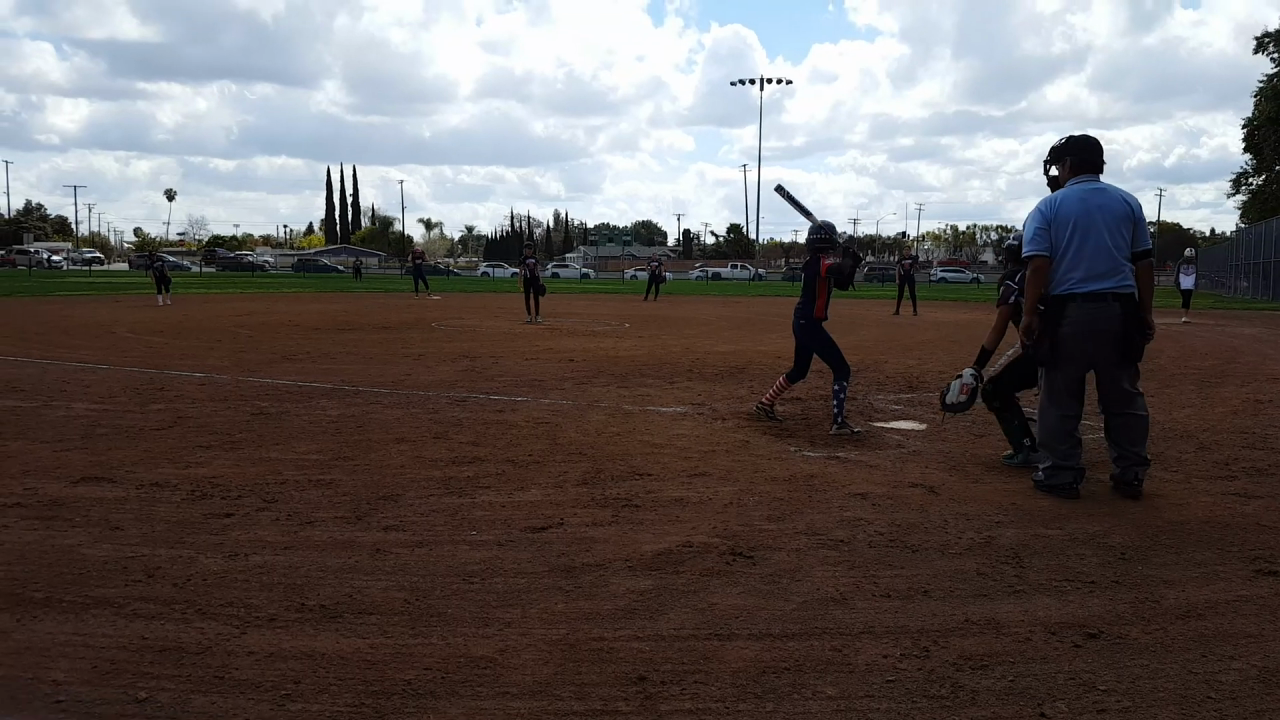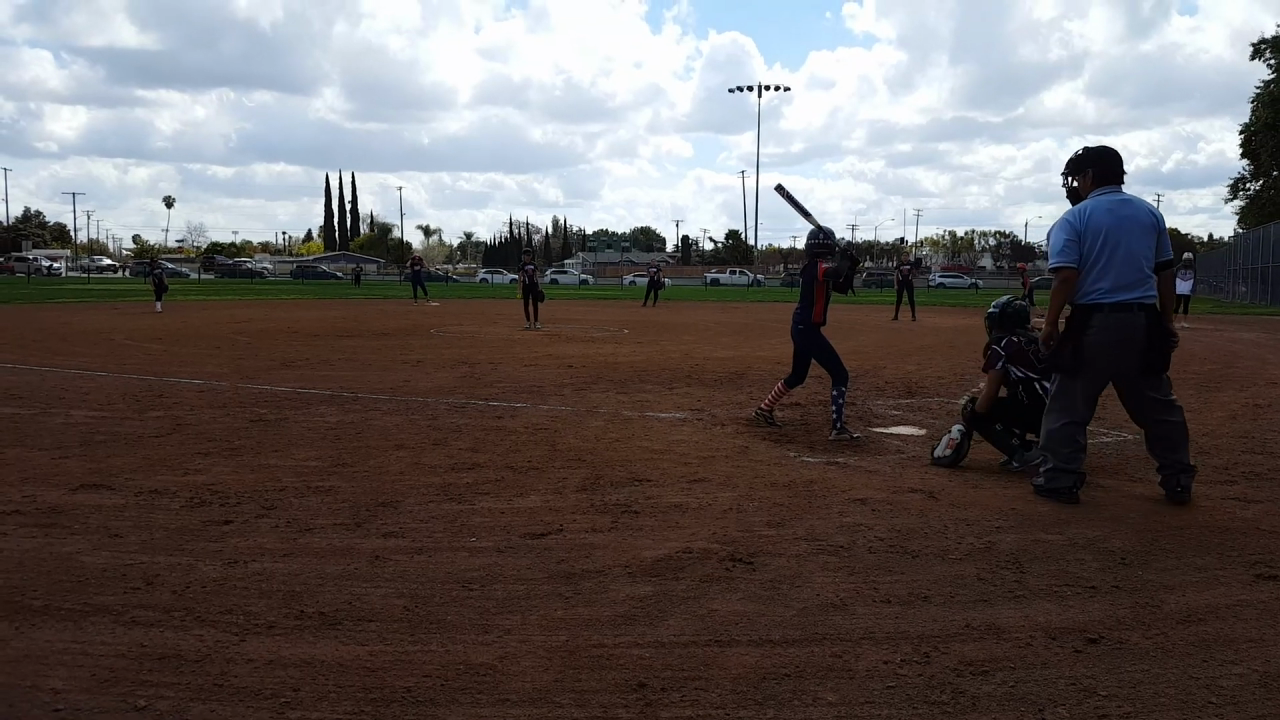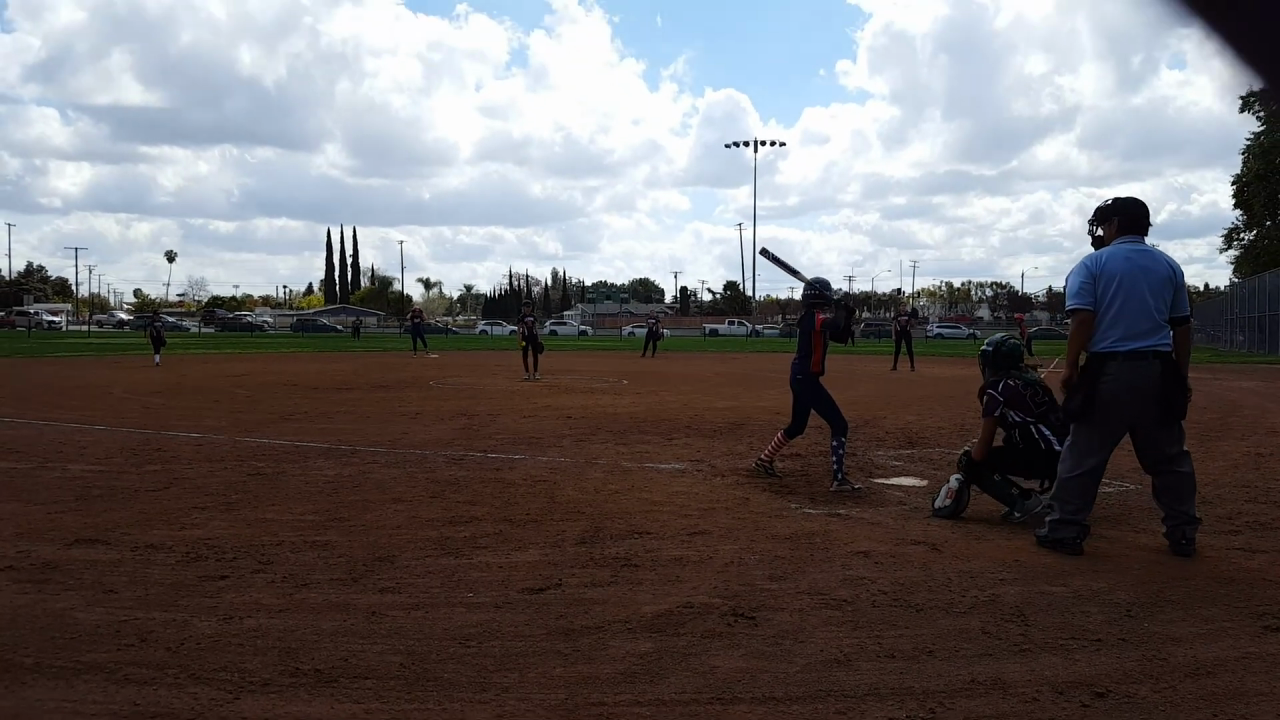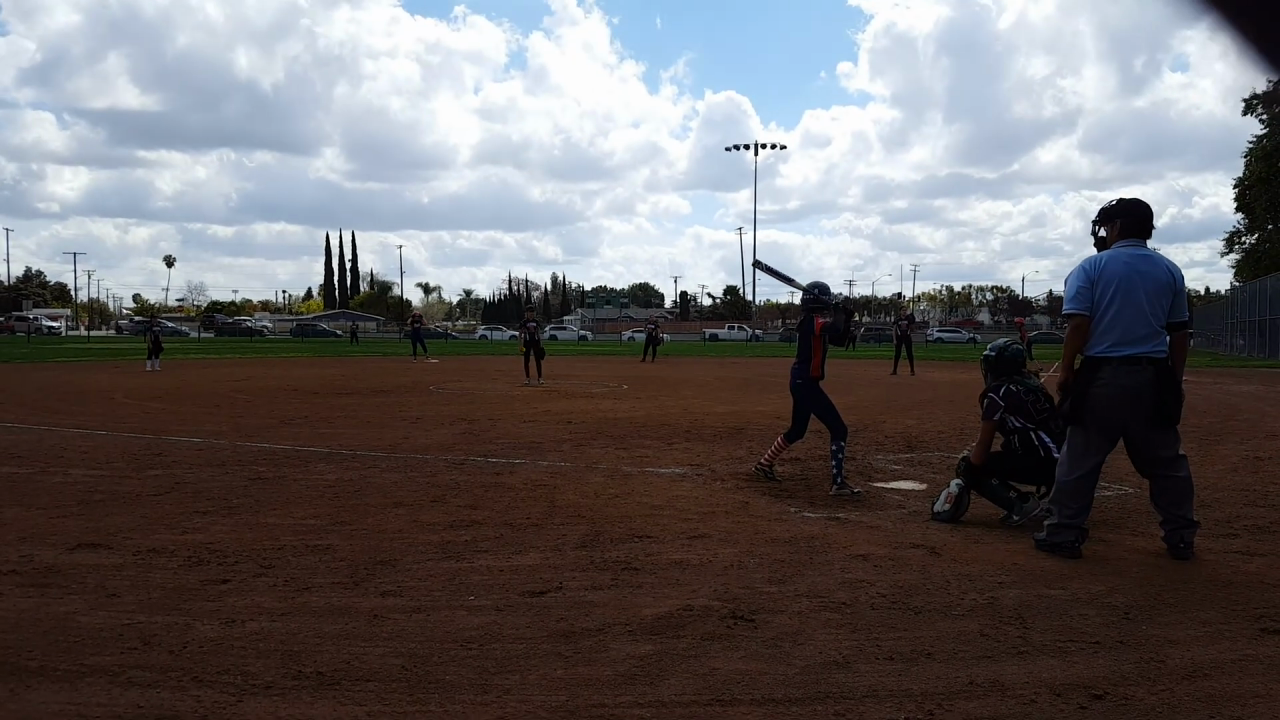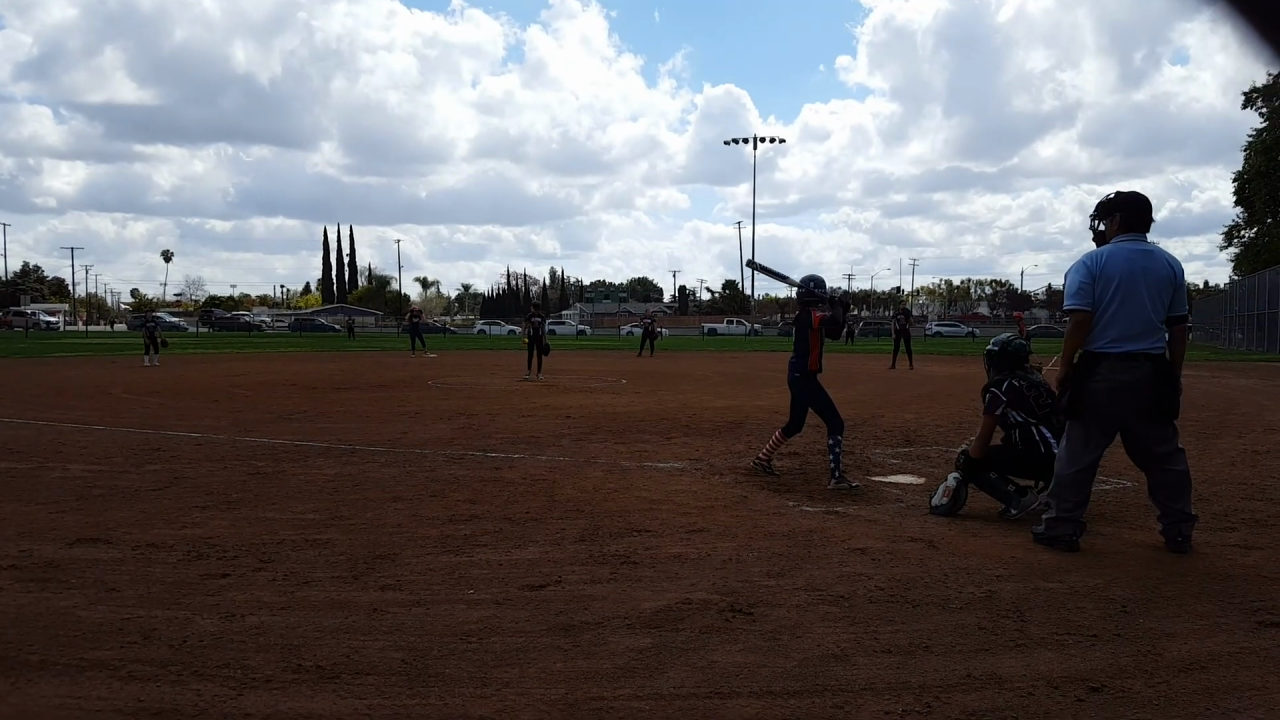
dt=0.4s
person 1, frame 1
left shoulder: (1049, 206)
right shoulder: (1128, 202)
left elbow: (1039, 266)
right elbow: (1143, 263)
left wrist: (1030, 313)
right wrist: (1145, 312)
left hip: (1068, 313)
right hip: (1119, 312)
left knee: (1061, 399)
right knee: (1125, 397)
left ankle: (1060, 475)
right ankle: (1131, 473)
person 1, frame 2
left shoulder: (1075, 218)
right shoulder: (1151, 214)
left elbow: (1067, 277)
right elbow: (1165, 273)
left wrist: (1051, 324)
right wrist: (1167, 321)
left hip: (1094, 323)
right hip: (1142, 322)
left knee: (1068, 405)
right knee: (1157, 406)
left ankle: (1060, 478)
right ankle: (1178, 480)
person 1, frame 3
left shoulder: (1093, 264)
right shoulder: (1170, 266)
left elbow: (1083, 320)
right elbow: (1182, 327)
left wrist: (1070, 367)
right wrist: (1182, 376)
left hip: (1108, 372)
right hip: (1159, 372)
left knee: (1083, 454)
right knee: (1169, 456)
left ankle: (1065, 529)
right ankle: (1183, 532)
person 1, frame 4
left shoulder: (1091, 267)
right shoulder: (1170, 271)
left elbow: (1079, 325)
right elbow: (1179, 333)
left wrist: (1066, 370)
right wrist: (1175, 380)
left hip: (1102, 376)
right hip: (1153, 377)
left knee: (1080, 458)
right knee: (1165, 460)
left ankle: (1064, 534)
right ankle: (1181, 537)
person 1, frame 5
left shoulder: (1092, 262)
right shoulder: (1170, 265)
left elbow: (1080, 320)
right elbow: (1178, 327)
left wrist: (1065, 367)
right wrist: (1173, 374)
left hip: (1100, 372)
right hip: (1151, 373)
left knee: (1078, 452)
right knee: (1163, 454)
left ankle: (1062, 527)
right ankle: (1179, 531)
person 2, frame 1
left shoulder: (816, 263)
right shoulder: (819, 262)
left elbow: (843, 284)
right elbow: (840, 271)
left wrist: (853, 264)
right wrist: (847, 257)
left hip: (804, 323)
right hip: (810, 324)
left knee: (799, 371)
right knee: (842, 369)
left ankle: (765, 404)
right ankle: (838, 423)
person 2, frame 2
left shoulder: (816, 268)
right shoulder: (817, 266)
left elbow: (843, 288)
right elbow: (837, 274)
left wrist: (851, 267)
right wrist: (844, 260)
left hip: (802, 328)
right hip: (808, 329)
left knee: (797, 376)
right knee: (839, 374)
left ankle: (764, 409)
right ankle: (837, 428)
person 2, frame 3
left shoulder: (813, 318)
right shoulder: (814, 316)
left elbow: (842, 337)
right elbow: (835, 325)
left wrist: (847, 317)
right wrist: (840, 311)
left hip: (801, 377)
right hip: (806, 379)
left knee: (796, 426)
right knee: (839, 425)
left ankle: (764, 460)
right ankle: (839, 479)
person 2, frame 4
left shoulder: (812, 322)
right shoulder: (813, 321)
left elbow: (840, 340)
right elbow: (835, 329)
left wrist: (846, 320)
right wrist: (839, 314)
left hip: (801, 382)
right hip: (806, 383)
left knee: (796, 431)
right knee: (838, 429)
left ankle: (764, 464)
right ankle: (838, 483)
person 2, frame 5
left shoulder: (806, 316)
right shoulder: (809, 314)
left elbow: (834, 334)
right elbow: (835, 321)
left wrist: (842, 311)
right wrist: (836, 307)
left hip: (798, 375)
right hip: (804, 377)
left knee: (794, 425)
right knee: (835, 423)
left ankle: (763, 459)
right ankle: (836, 477)
person 3, frame 1
left shoulder: (1014, 280)
left elbow: (997, 330)
left wrist: (976, 367)
right wrist: (1028, 372)
left knee: (994, 390)
left ankle: (1028, 450)
person 3, frame 2
left shoulder: (1001, 344)
right shoulder: (1033, 339)
left elbow: (989, 395)
left wrist: (965, 428)
right wrist: (1021, 432)
left hip: (1041, 413)
left knee: (972, 409)
left ankle: (1023, 452)
person 3, frame 3
left shoulder: (996, 387)
right shoulder: (1031, 378)
left elbow: (985, 441)
left wrist: (963, 478)
left hip: (1042, 457)
right hip: (1063, 455)
left knee: (969, 461)
left ankle: (1023, 501)
person 3, frame 4
left shoulder: (998, 392)
right shoulder: (1032, 384)
left elbow: (983, 445)
left wrist: (964, 481)
left hip: (1040, 464)
left knee: (968, 466)
left ankle: (1021, 504)
right ankle: (1052, 490)
person 3, frame 5
left shoulder: (1000, 387)
right shoulder: (1034, 379)
left elbow: (983, 440)
left wrist: (962, 473)
left hip: (1040, 458)
left knee: (968, 459)
left ankle: (1020, 498)
